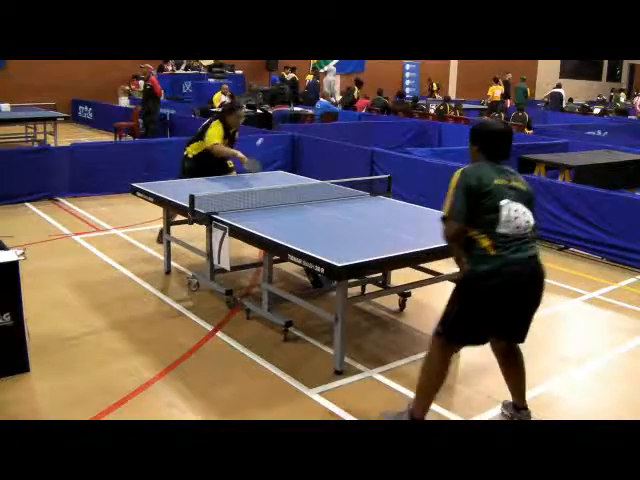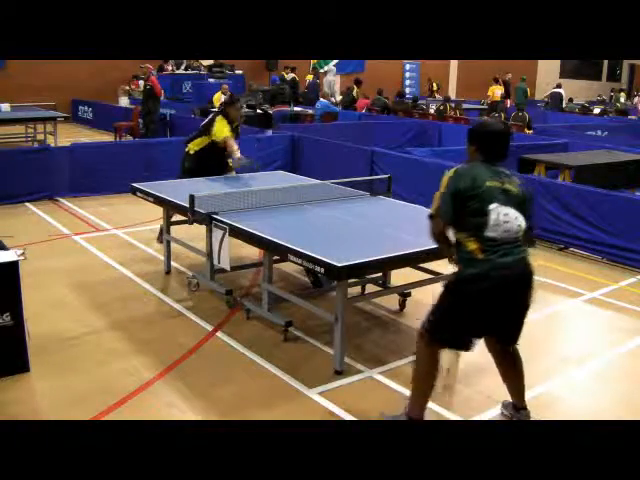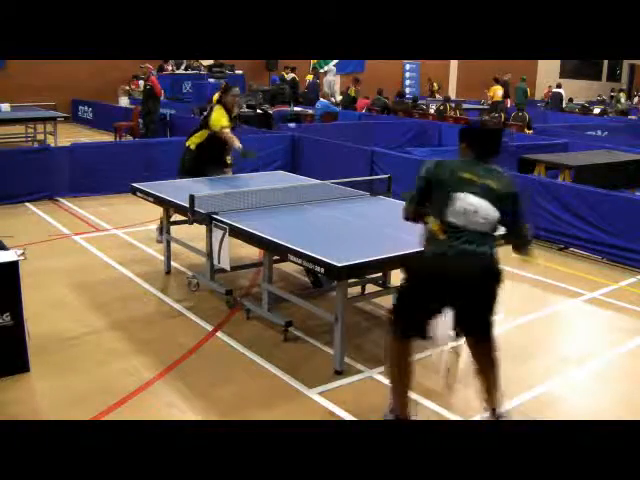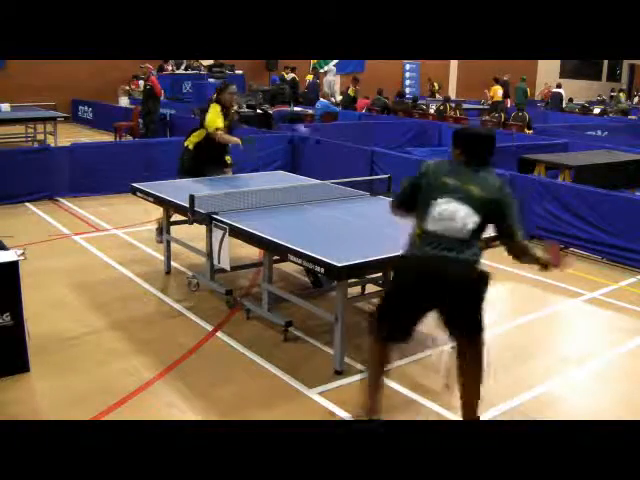
dt=0.1s
person 1, frame 1
left shoulder: (467, 175)
right shoulder: (523, 182)
left elbow: (454, 229)
left wrist: (463, 262)
left hip: (490, 275)
right hip: (530, 274)
left knee: (444, 342)
right knee: (504, 340)
left ankle: (415, 417)
right ankle: (519, 409)
person 1, frame 2
left shoulder: (458, 175)
right shoulder: (518, 186)
left elbow: (438, 227)
left wrist: (453, 253)
left hip: (477, 279)
right hip: (517, 279)
left knee: (429, 341)
right knee: (499, 342)
left ankle: (413, 415)
right ankle: (519, 409)
person 1, frame 3
left shoulder: (438, 167)
right shoulder: (508, 184)
left elbow: (410, 213)
right elbow: (521, 243)
left hip: (437, 265)
right hip: (481, 268)
left knee: (400, 334)
right knee: (479, 339)
left ankle: (399, 414)
right ankle: (494, 411)
person 1, frame 4
left shoulder: (429, 170)
right shoulder: (496, 192)
left elbow: (398, 207)
right elbow: (516, 248)
right wrist: (543, 262)
left hip: (415, 269)
right hip: (460, 276)
left knee: (381, 336)
right knee: (469, 343)
left ankle: (370, 412)
right ankle: (470, 418)
person 2, frame 1
left shoulder: (233, 125)
right shoulder: (216, 127)
right elbow: (218, 149)
left wrist: (232, 153)
right wrist: (237, 154)
left hip: (218, 160)
right hip: (196, 159)
right ankle: (165, 229)
person 2, frame 2
left shoulder: (234, 120)
right shoulder: (220, 122)
right elbow: (227, 141)
left wrist: (234, 153)
right wrist: (235, 153)
left hip: (218, 157)
right hip: (196, 156)
person 2, frame 3
left shoulder: (231, 110)
right shoulder: (218, 111)
right elbow: (224, 132)
left wrist: (231, 143)
right wrist: (235, 143)
left hip: (217, 152)
right hip: (196, 152)
right ankle: (163, 224)
person 2, frame 4
left shoulder: (230, 109)
right shoulder: (215, 109)
right elbow: (218, 134)
left wrist: (230, 140)
right wrist: (233, 139)
left hip: (217, 152)
right hip: (196, 151)
right ankle: (162, 226)
